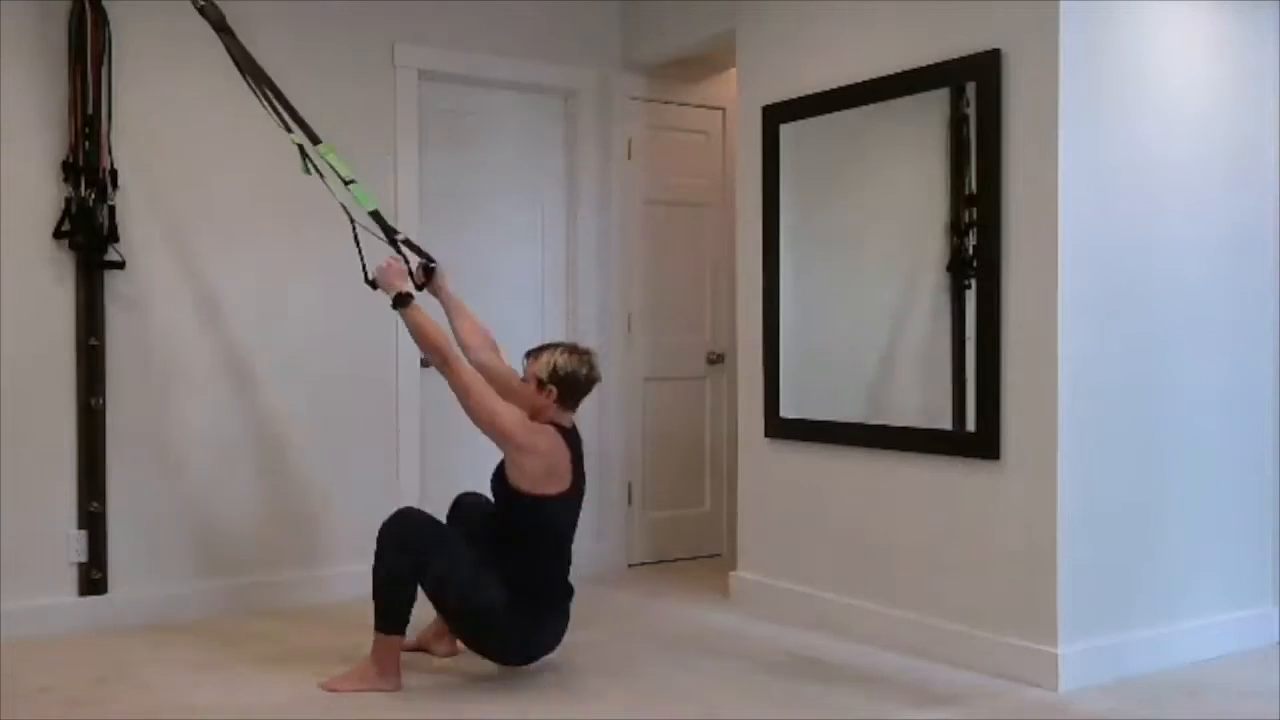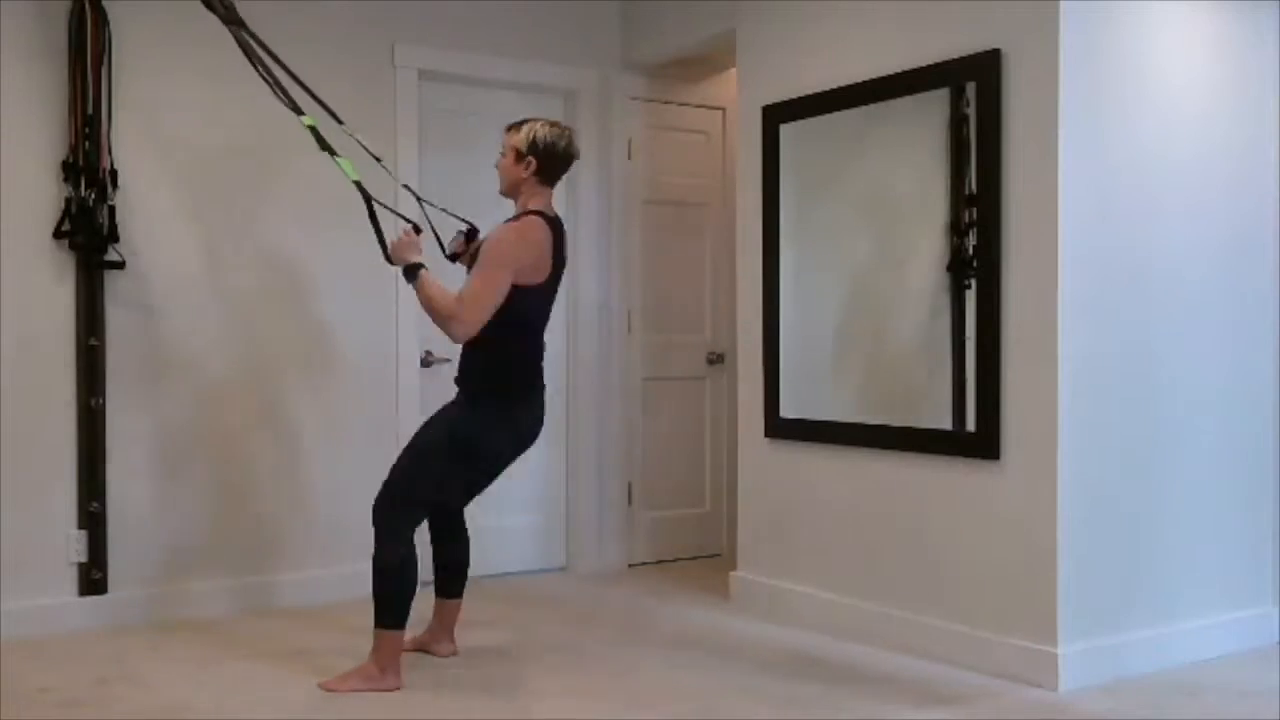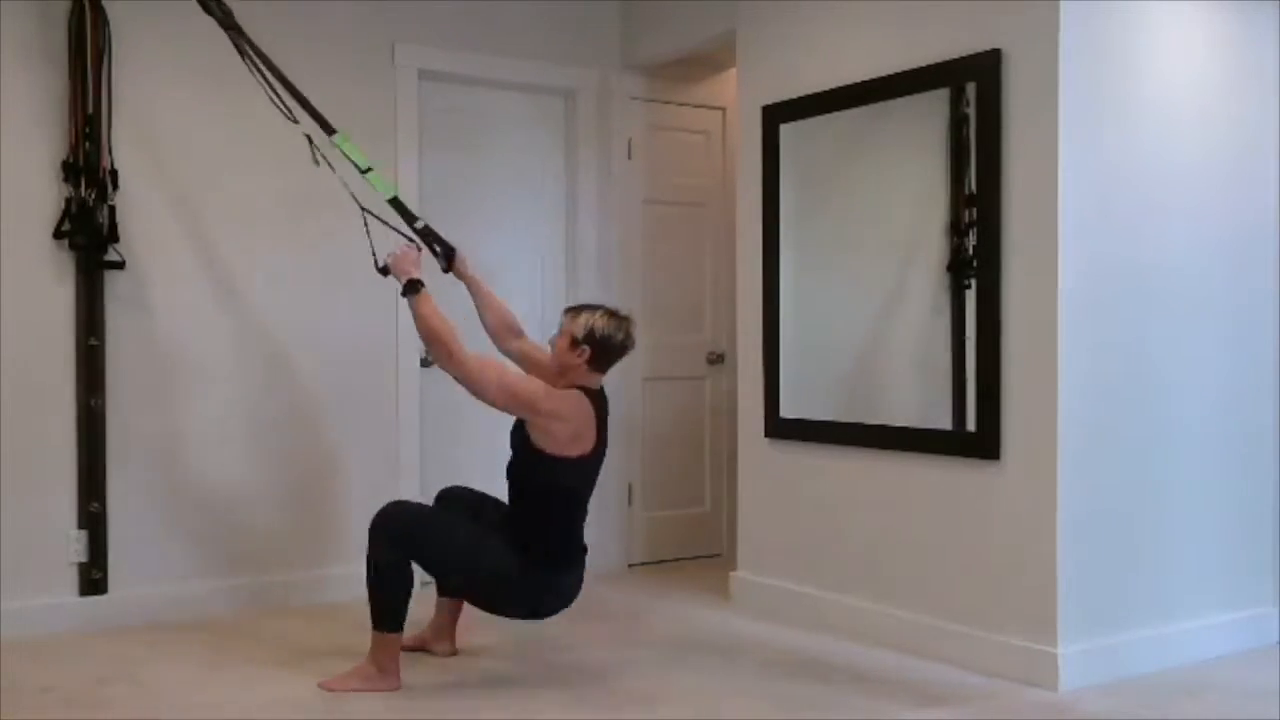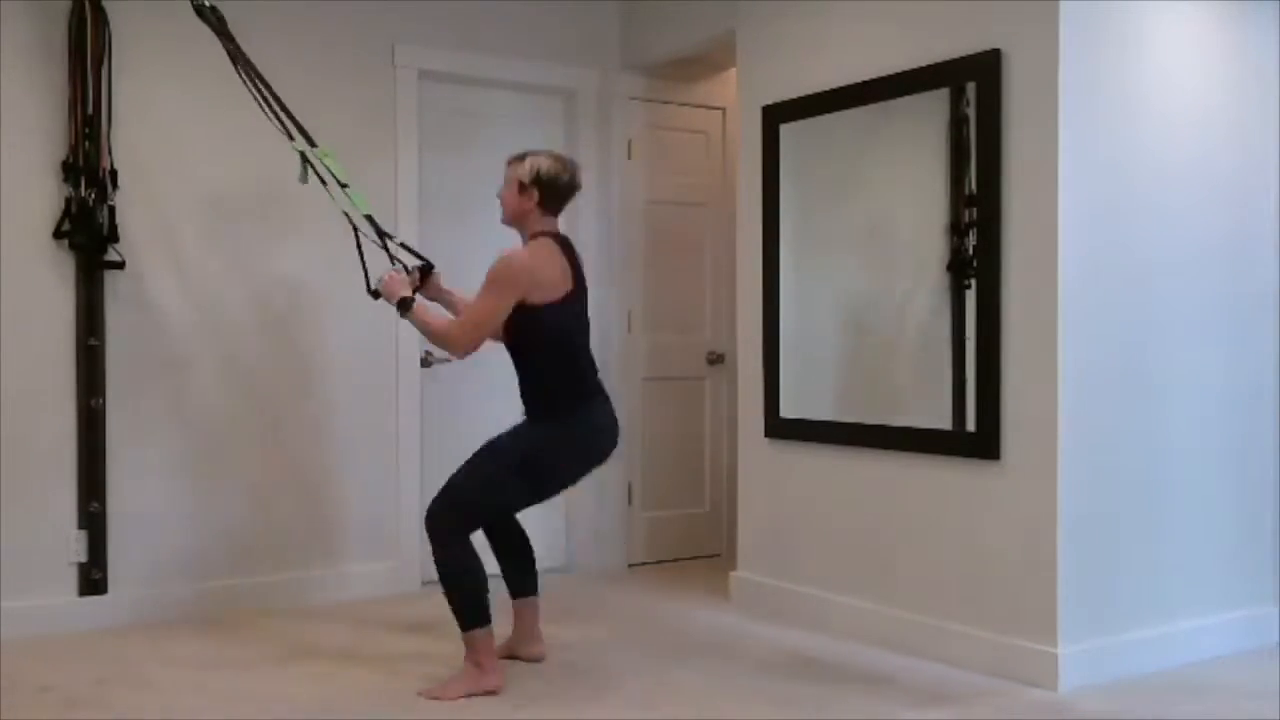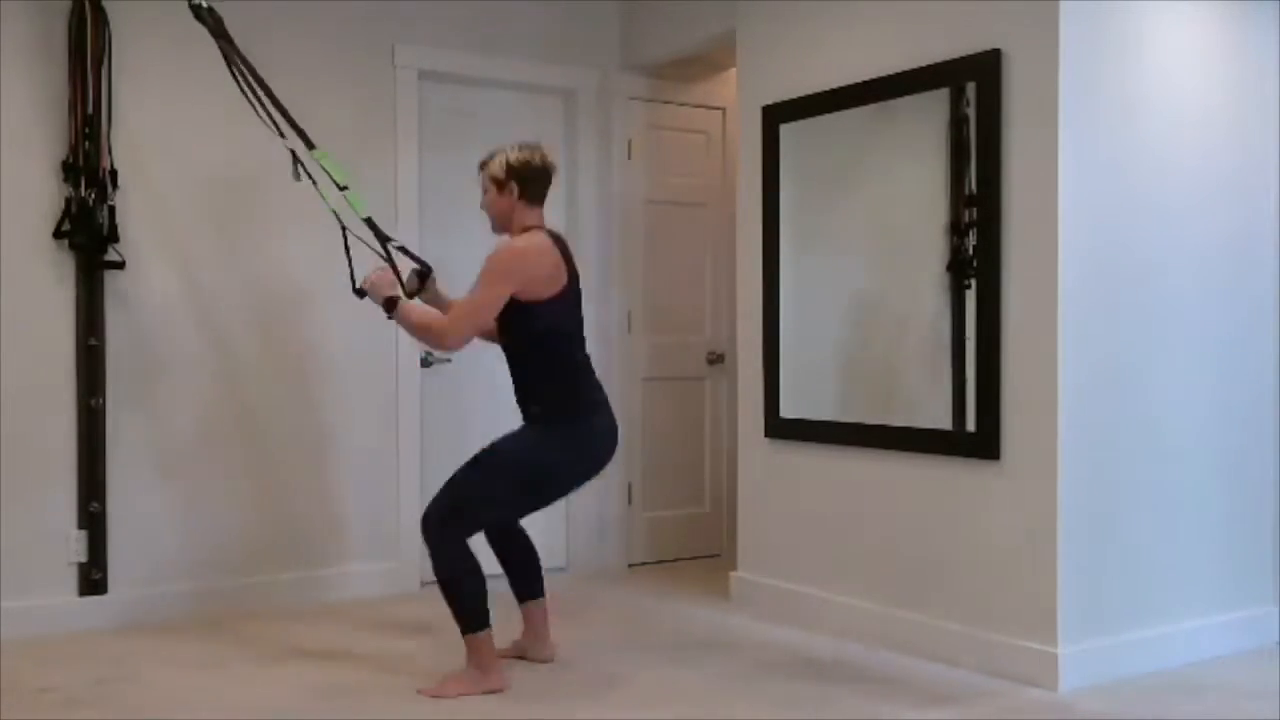
dt=1s
person 1, frame 1
left shoulder: (535, 443)
right shoulder: (556, 433)
left elbow: (454, 366)
right elbow: (488, 360)
left wrist: (402, 295)
right wrist: (443, 293)
left knee: (402, 531)
right knee: (468, 509)
left ankle: (382, 669)
right ankle: (440, 634)
person 1, frame 2
left shoulder: (514, 237)
right shoulder: (547, 230)
left elbow: (460, 323)
left wrist: (414, 266)
right wrist: (473, 259)
left hip: (491, 414)
right hip: (517, 409)
left knee: (393, 514)
right knee: (439, 504)
left ankle: (383, 667)
right ankle: (441, 633)
person 1, frame 3
left shoulder: (559, 405)
right shoulder: (581, 392)
left elbow: (457, 362)
right elbow: (513, 340)
left wrist: (413, 283)
right wrist: (465, 274)
left hip: (532, 575)
right hip: (553, 571)
left knee: (394, 524)
right knee: (454, 504)
left ankle: (381, 667)
right ankle: (440, 633)
person 1, frame 4
left shoulder: (523, 262)
right shoulder: (557, 253)
left elbow: (460, 343)
right elbow: (500, 325)
left wrist: (404, 299)
right wrist: (438, 293)
left hip: (566, 430)
right hip: (590, 425)
left knee: (447, 519)
right knee: (488, 505)
left ankle: (482, 667)
right ankle: (527, 635)
person 1, frame 5
left shoulder: (520, 253)
right shoulder: (549, 247)
left elbow: (451, 334)
right elbow: (472, 316)
left wrist: (390, 298)
right wrist: (429, 292)
left hip: (567, 433)
right hip: (588, 430)
left knee: (443, 522)
right knee: (486, 507)
left ankle: (483, 666)
right ankle: (537, 634)
